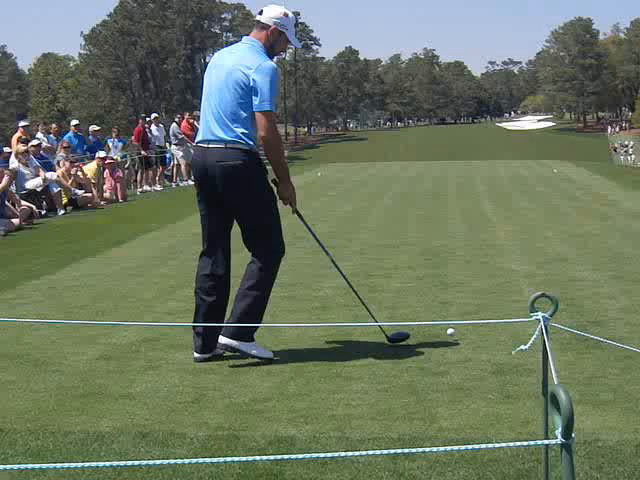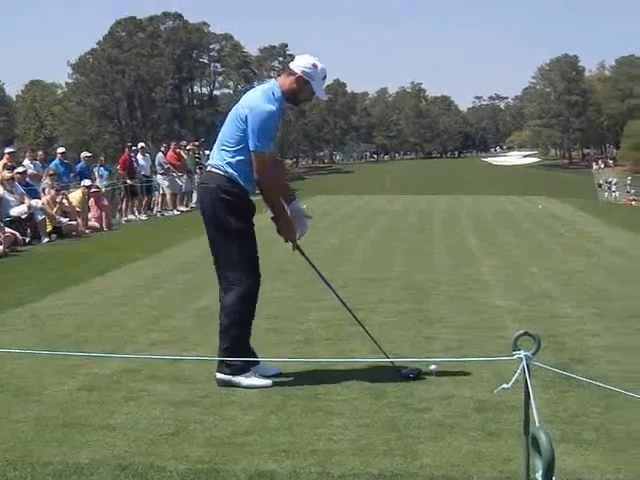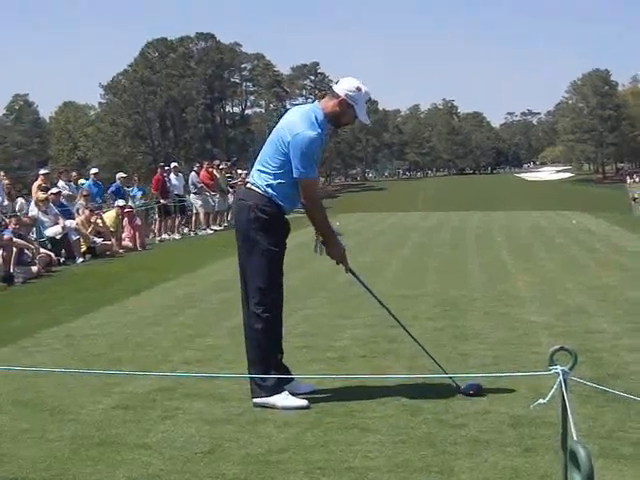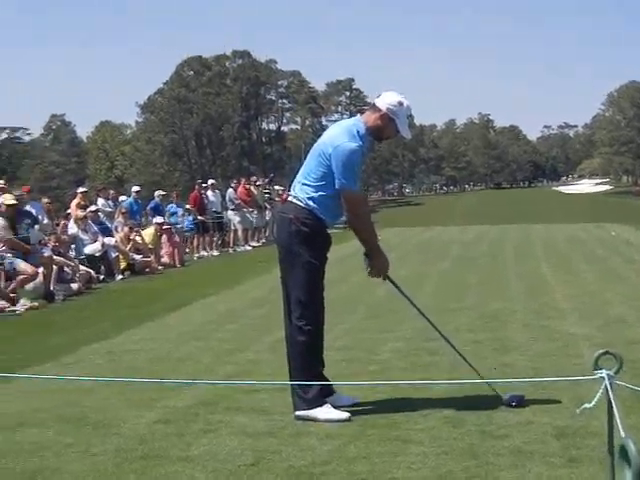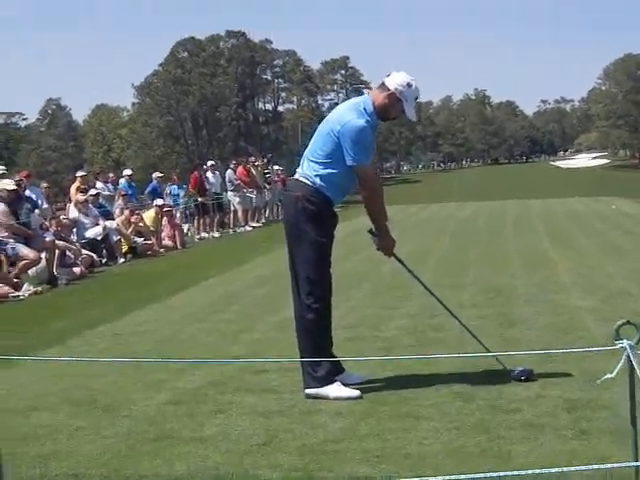
dt=0.7s
person 1, frame 1
left shoulder: (219, 58)
right shoulder: (264, 67)
right elbow: (267, 133)
right wrist: (285, 182)
left hip: (203, 157)
right hip: (237, 162)
left knee: (213, 254)
right knee: (268, 249)
left ankle: (205, 341)
right ankle: (239, 330)
person 1, frame 2
left shoulder: (265, 98)
right shoulder: (266, 107)
left elbow: (273, 163)
right elbow: (261, 172)
left wrist: (293, 204)
right wrist: (281, 218)
left hip: (226, 191)
right hip: (224, 192)
left knee: (241, 279)
right knee: (242, 280)
left ankle: (242, 358)
right ankle: (232, 365)
person 1, frame 3
left shoulder: (306, 114)
right shoulder: (307, 133)
left elbow: (307, 191)
right elbow: (309, 197)
left wrist: (326, 230)
right wrist: (331, 242)
left hip: (263, 211)
right hip: (259, 213)
left knee: (269, 299)
right knee: (262, 300)
left ankle: (276, 374)
right ankle: (266, 387)
person 1, frame 4
left shoulder: (351, 131)
right shoulder: (348, 145)
left elbow: (358, 200)
right elbow: (353, 210)
left wrist: (374, 246)
right wrist: (375, 254)
left hip: (306, 225)
right hip: (301, 226)
left knee: (311, 312)
right knee: (304, 314)
left ankle: (317, 389)
right ankle: (307, 400)
person 1, frame 5
left shoulder: (362, 114)
right shoulder: (356, 123)
left elbow: (371, 176)
right elbow: (367, 184)
left wrist: (383, 223)
right wrist: (383, 233)
left hip: (315, 204)
right hip: (308, 204)
left knee: (318, 291)
right knee: (312, 293)
left ankle: (327, 367)
right ankle: (318, 379)
